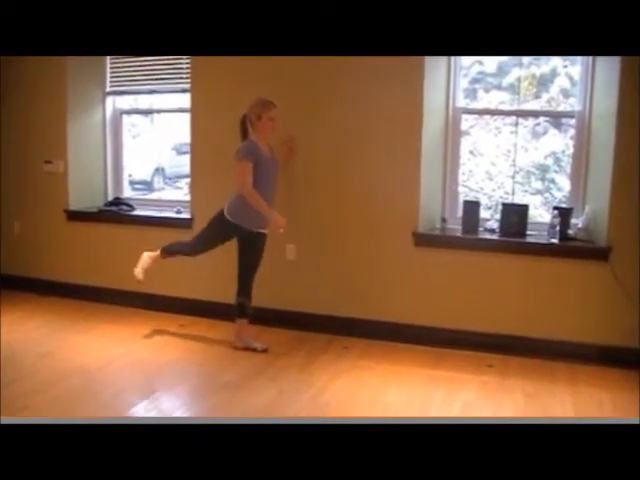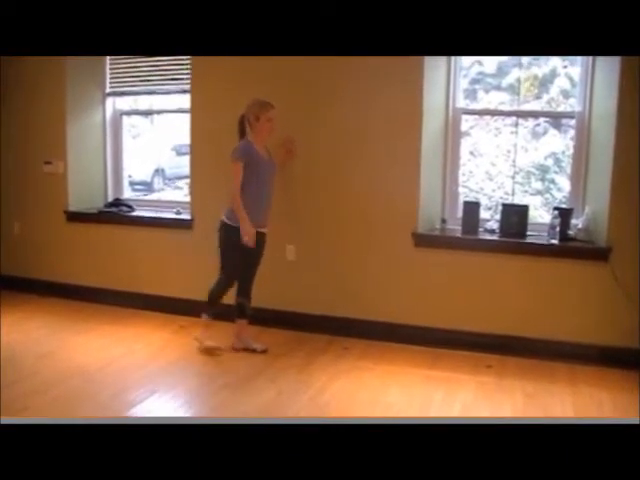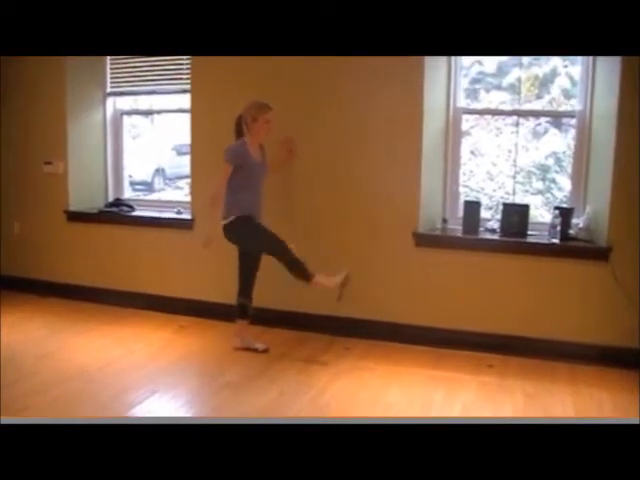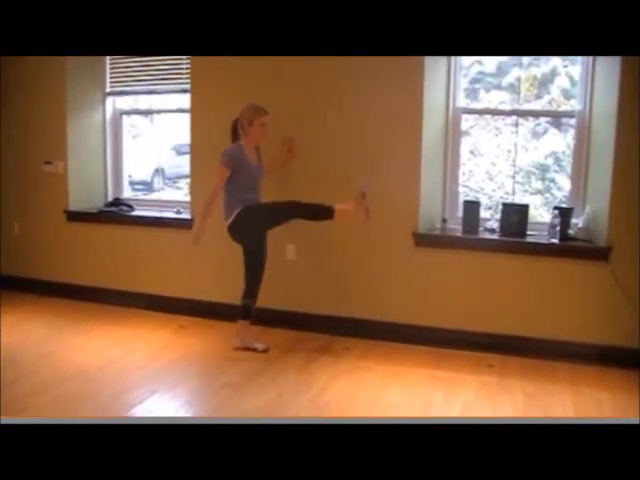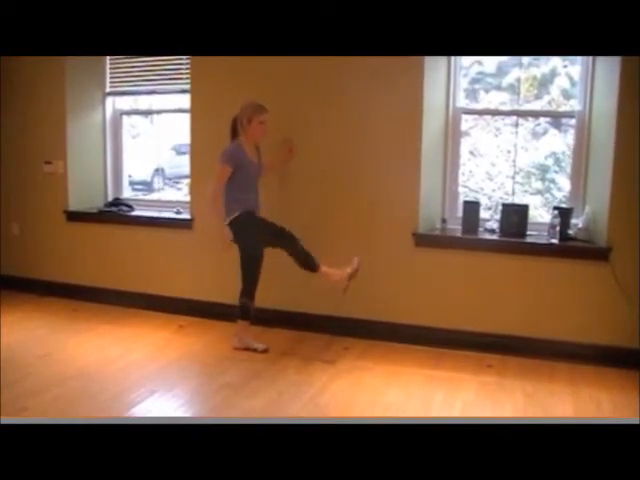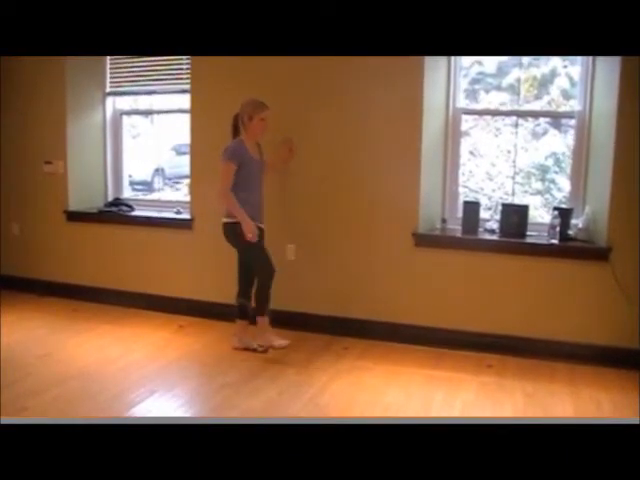
dt=0.2s
person 1, frame 1
left shoulder: (268, 149)
right shoulder: (247, 149)
right elbow: (246, 189)
left wrist: (284, 157)
right wrist: (271, 214)
left hip: (257, 227)
right hip: (235, 219)
left knee: (246, 280)
right knee: (194, 247)
left ankle: (241, 335)
right ankle: (151, 257)
person 1, frame 2
left shoulder: (266, 150)
right shoulder: (242, 149)
right elbow: (234, 190)
left wrist: (283, 159)
right wrist: (245, 223)
left hip: (258, 227)
right hip: (236, 225)
left knee: (246, 280)
right knee: (228, 277)
left ankle: (241, 336)
right ankle: (204, 330)
person 1, frame 3
left shoulder: (259, 150)
right shoulder: (235, 150)
right elbow: (219, 189)
left wrist: (283, 158)
left hip: (250, 223)
right hip: (236, 221)
left knee: (248, 278)
right knee: (279, 248)
left ankle: (242, 336)
right ankle: (322, 282)
person 1, frame 4
left shoulder: (256, 152)
right shoulder: (232, 154)
right elbow: (215, 191)
left wrist: (282, 159)
right wrist: (201, 224)
left hip: (252, 222)
right hip: (241, 219)
left knee: (254, 279)
right knee: (292, 208)
left ankle: (243, 336)
right ankle: (352, 208)
person 1, frame 5
left shoulder: (256, 151)
right shoulder: (232, 152)
right elbow: (217, 191)
left wrist: (282, 157)
right wrist: (223, 225)
left hip: (251, 222)
right hip: (238, 219)
left knee: (251, 281)
right knee: (287, 239)
left ankle: (242, 336)
right ankle: (332, 274)
person 1, frame 6
left shoulder: (257, 148)
right shoulder: (234, 149)
right elbow: (224, 191)
left wrist: (280, 158)
right wrist: (244, 220)
left hip: (253, 223)
right hip: (237, 224)
left knee: (248, 276)
right knee: (265, 269)
left ankle: (241, 335)
right ankle: (264, 331)
